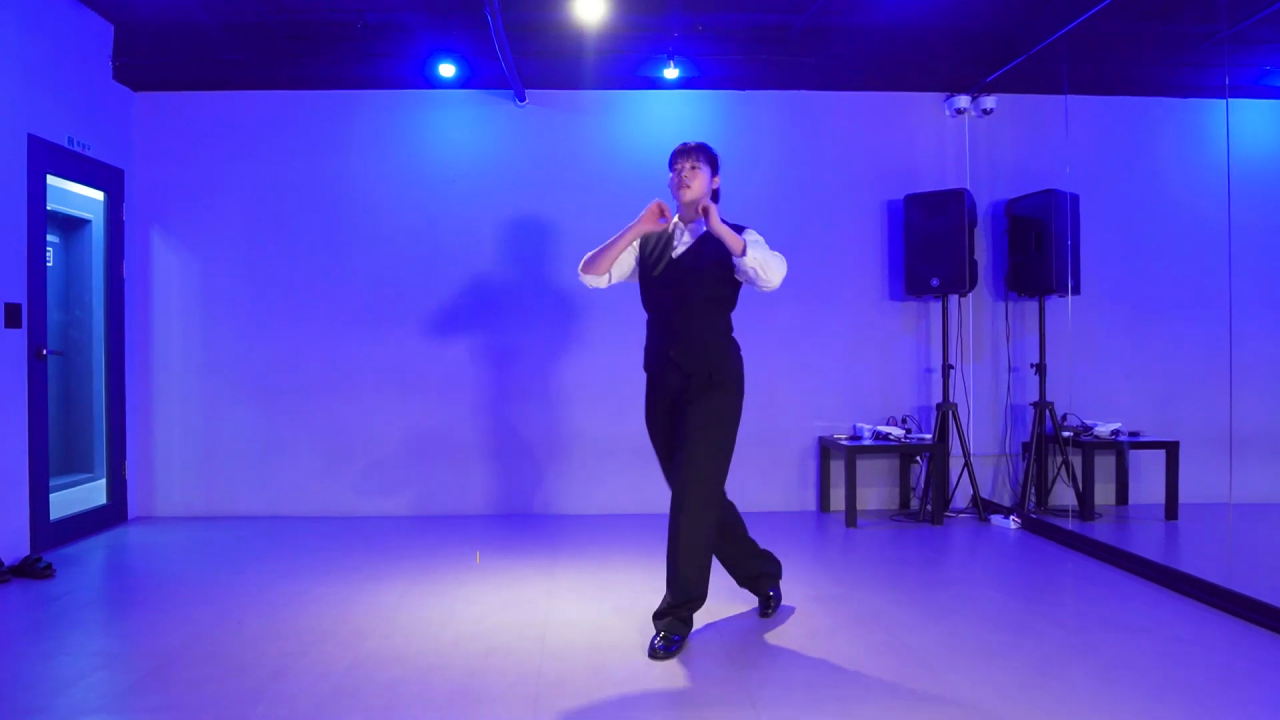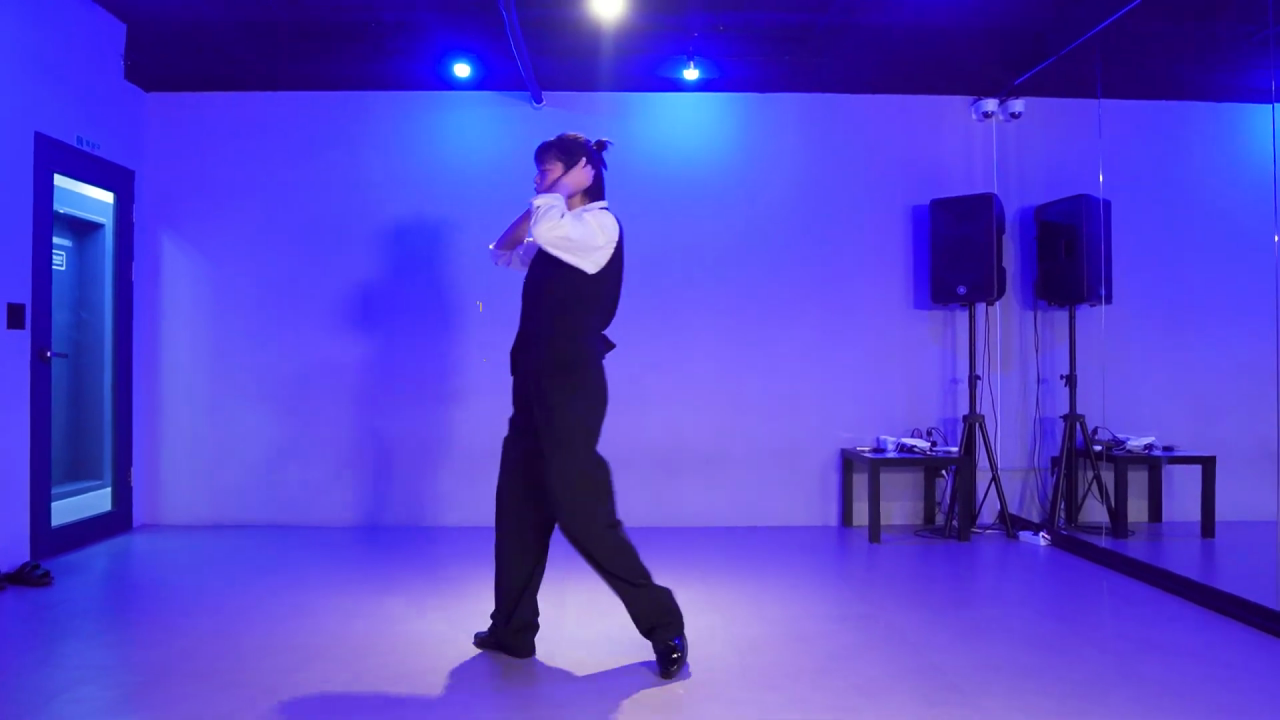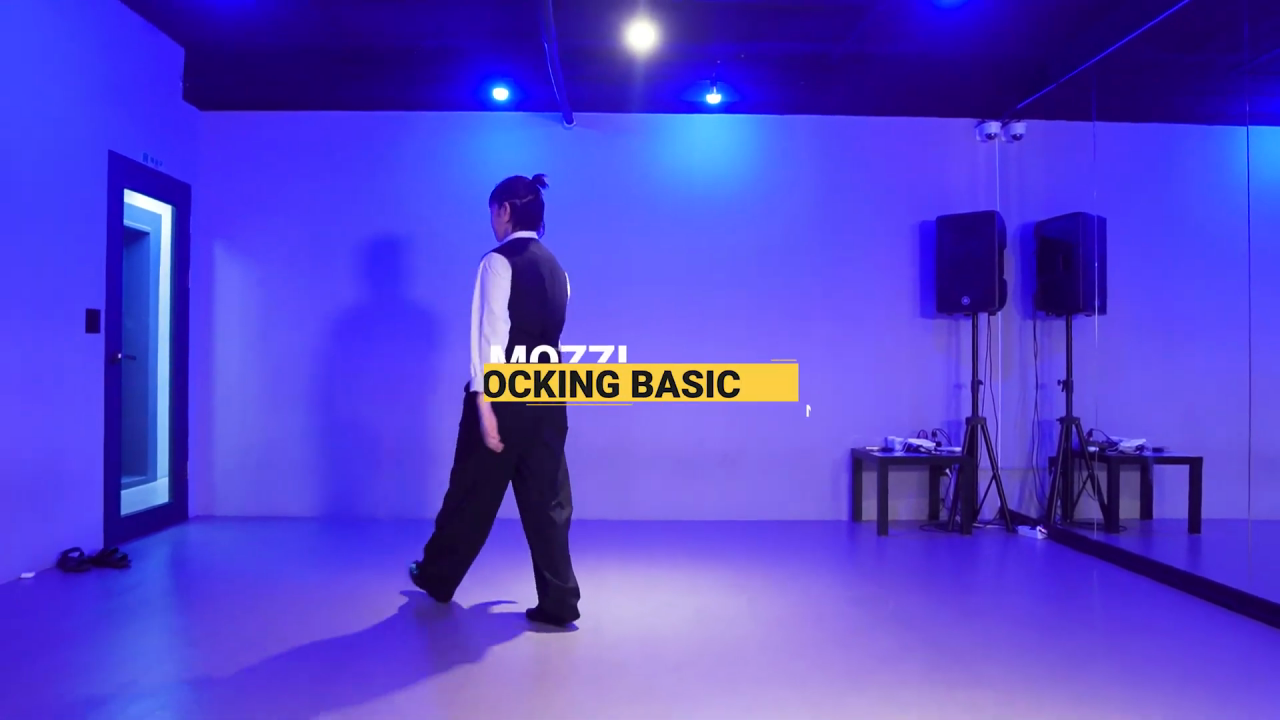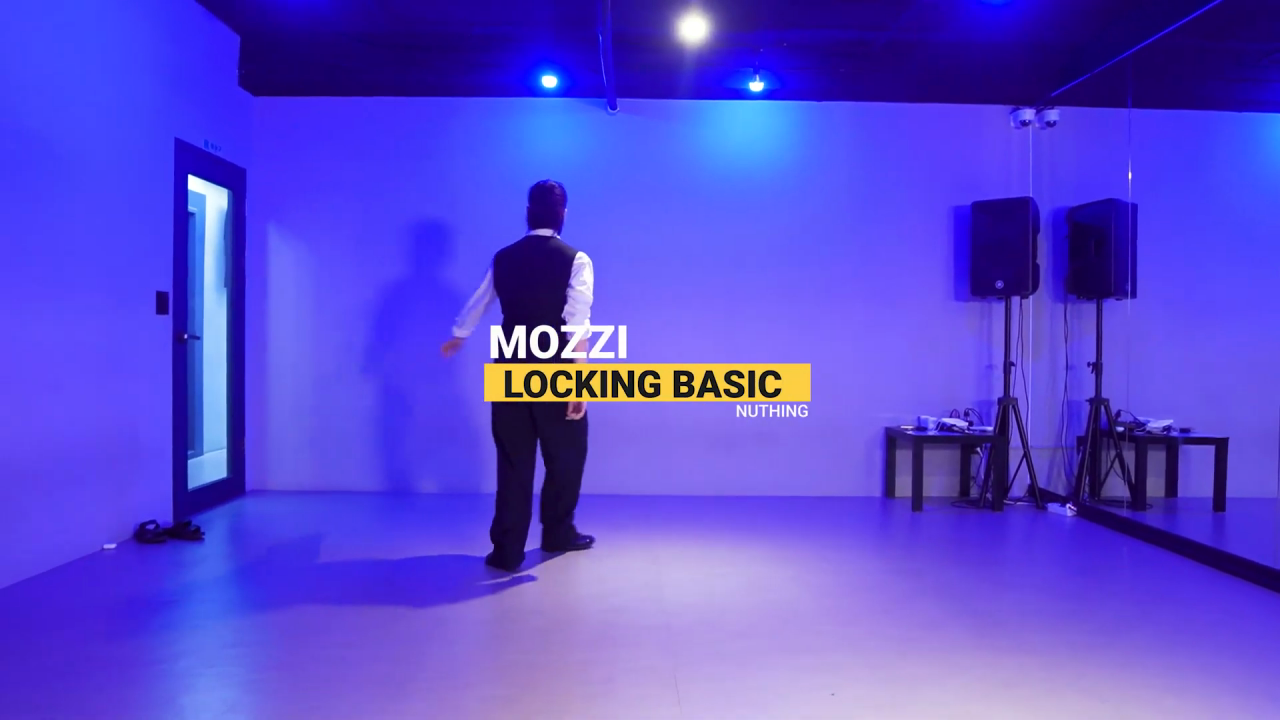
dt=0.7s
person 1, frame 1
left shoulder: (735, 241)
right shoulder: (650, 243)
left elbow: (772, 276)
right elbow: (591, 274)
left wrist: (715, 221)
right wrist: (639, 227)
left hip: (715, 380)
right hip: (663, 380)
left knee: (695, 493)
right knee: (695, 492)
left ankle: (676, 617)
right ankle: (760, 572)
person 1, frame 2
left shoulder: (600, 225)
right shoulder: (564, 233)
left elbow: (547, 227)
right elbow: (504, 252)
left wrist: (559, 192)
right wrist: (543, 203)
left hip: (569, 386)
right hip: (539, 386)
left knee: (580, 512)
right knee: (520, 505)
left ankle: (663, 625)
right ankle: (512, 629)
person 1, frame 3
left shoulder: (496, 261)
right shoulder: (553, 266)
left elbow: (489, 336)
left wrist: (484, 401)
left hip: (504, 393)
left knee: (473, 490)
right knee: (546, 496)
left ankle: (438, 576)
right ankle: (558, 599)
person 1, frame 4
left shoulder: (504, 258)
right shoulder: (576, 260)
left elbow: (478, 304)
right elbow: (576, 324)
left wrist: (457, 338)
left hip: (511, 365)
left knee: (514, 460)
right knee: (565, 455)
left ankle: (507, 549)
right ankle: (558, 533)
